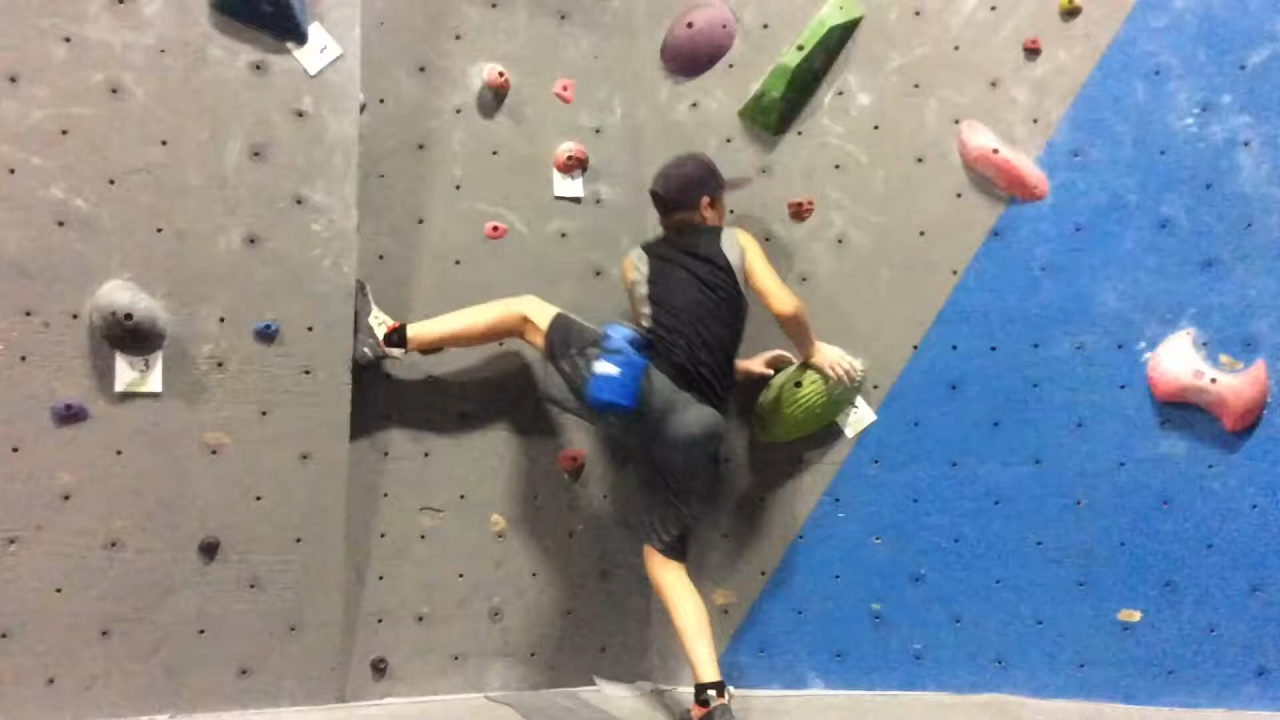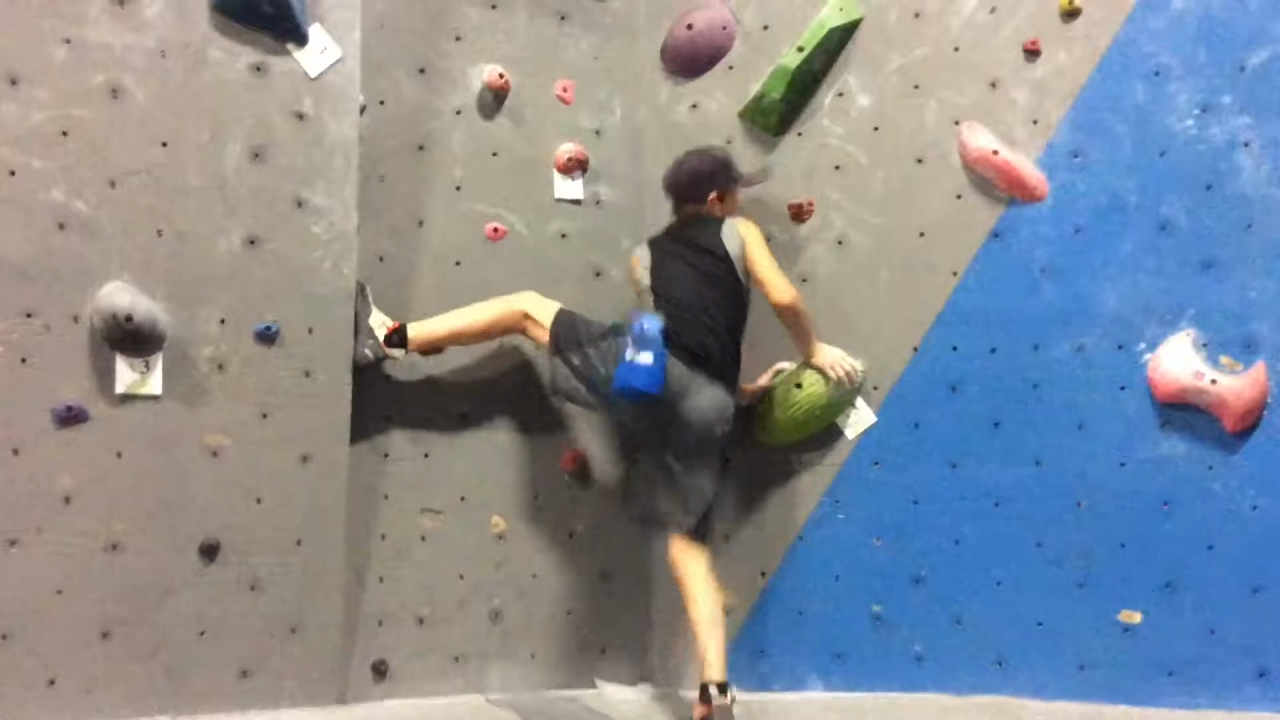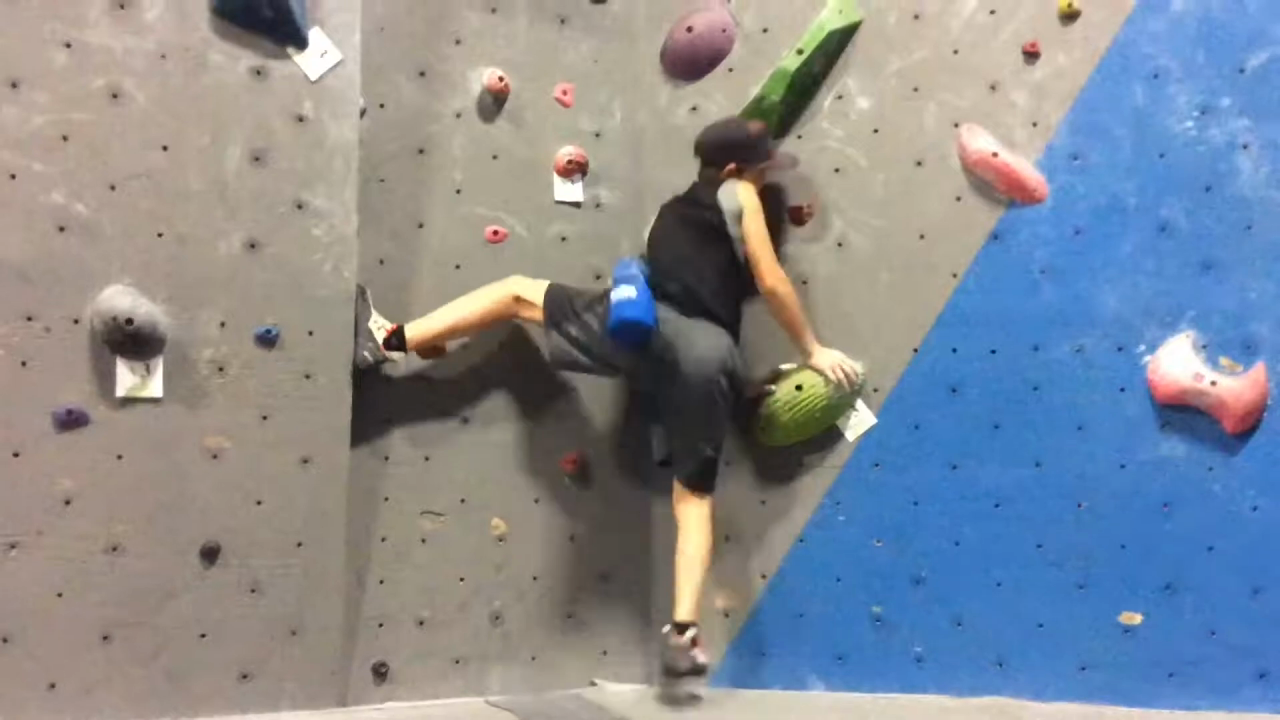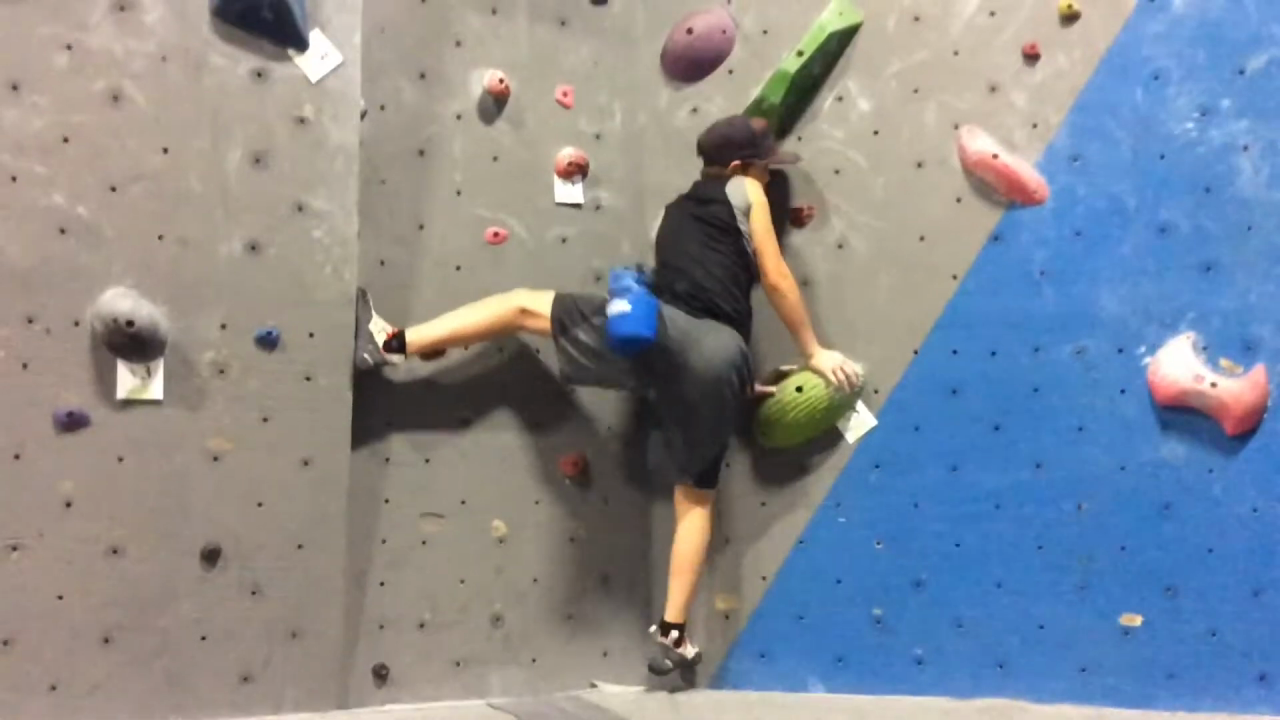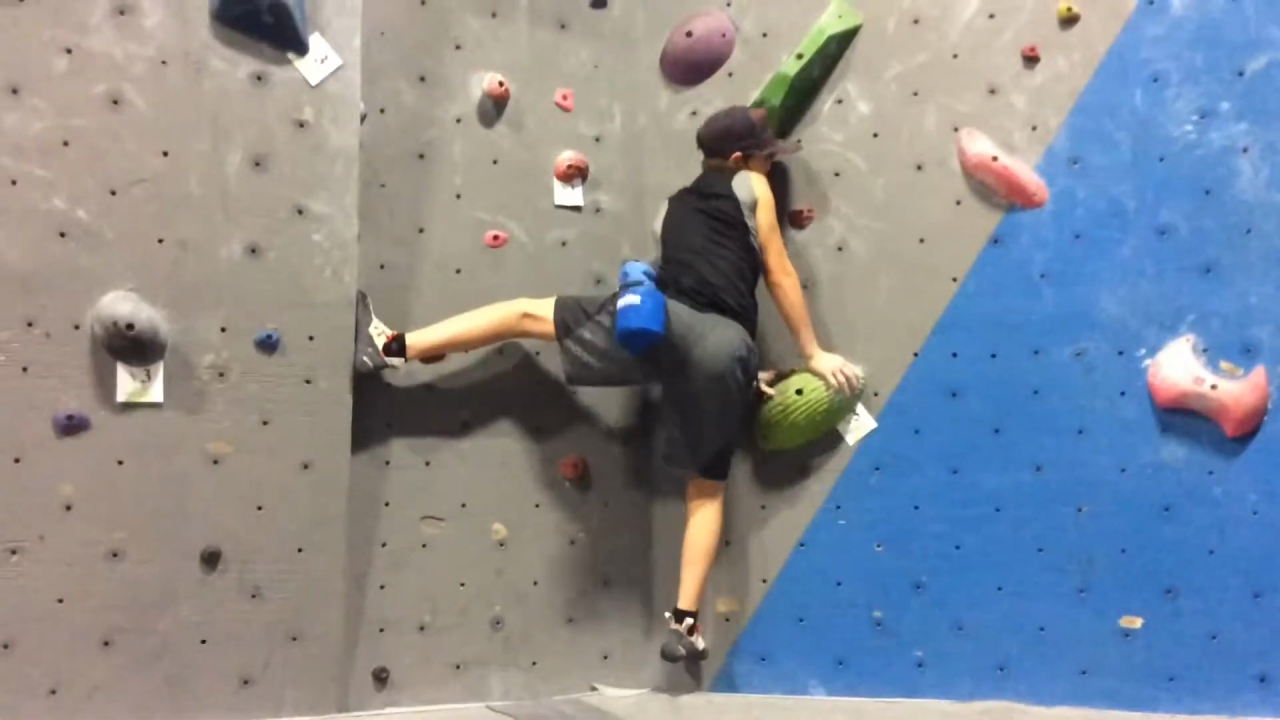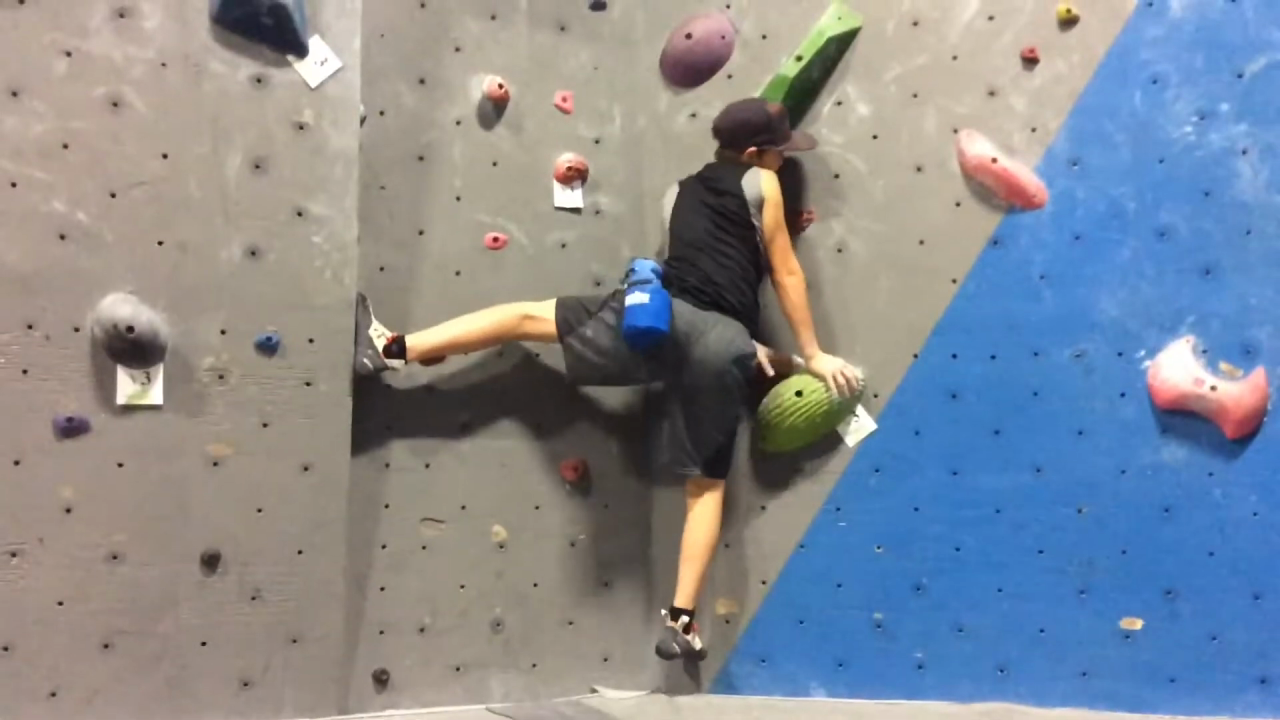
dt=0.2s
person 1, frame 1
left shoulder: (638, 261)
right shoulder: (736, 242)
right elbow: (788, 308)
left wrist: (737, 366)
right wrist: (814, 351)
left hip: (639, 382)
right hip: (694, 426)
left knee: (527, 310)
right knee: (665, 558)
left ankle: (389, 336)
person 1, frame 2
left shoulder: (649, 253)
right shoulder: (740, 232)
right elbow: (784, 299)
left wrist: (735, 386)
right wrist: (815, 349)
right hip: (704, 404)
left knee: (526, 307)
right knee: (688, 546)
left ankle: (391, 337)
person 1, frame 3
left shoulder: (668, 213)
right shoulder: (740, 196)
right elbow: (770, 283)
left wrist: (735, 381)
right wrist: (813, 350)
right hip: (708, 353)
left knee: (518, 291)
right knee: (694, 498)
left ankle: (389, 338)
right ankle: (683, 634)
person 1, frame 4
left shoulder: (674, 212)
right shoulder: (746, 192)
right elbow: (776, 280)
left wrist: (736, 382)
right wrist: (814, 352)
left hip: (652, 322)
right hip: (717, 354)
left knee: (523, 304)
right knee: (696, 498)
left ankle: (391, 342)
right ankle: (671, 635)
person 1, frame 5
left shoulder: (673, 204)
right shoulder: (752, 187)
right elbow: (780, 275)
left wrist: (742, 370)
right wrist: (814, 353)
left hip: (658, 316)
right hip: (722, 347)
left knee: (525, 313)
right knee: (707, 489)
left ankle: (390, 346)
right ankle: (684, 625)
person 1, frame 6
left shoulder: (682, 191)
right shoulder: (761, 183)
right elbow: (787, 274)
left wrist: (749, 344)
right wrist: (814, 355)
right hip: (721, 345)
left knee: (526, 316)
right knee: (707, 485)
left ankle: (391, 347)
right ankle: (680, 623)
